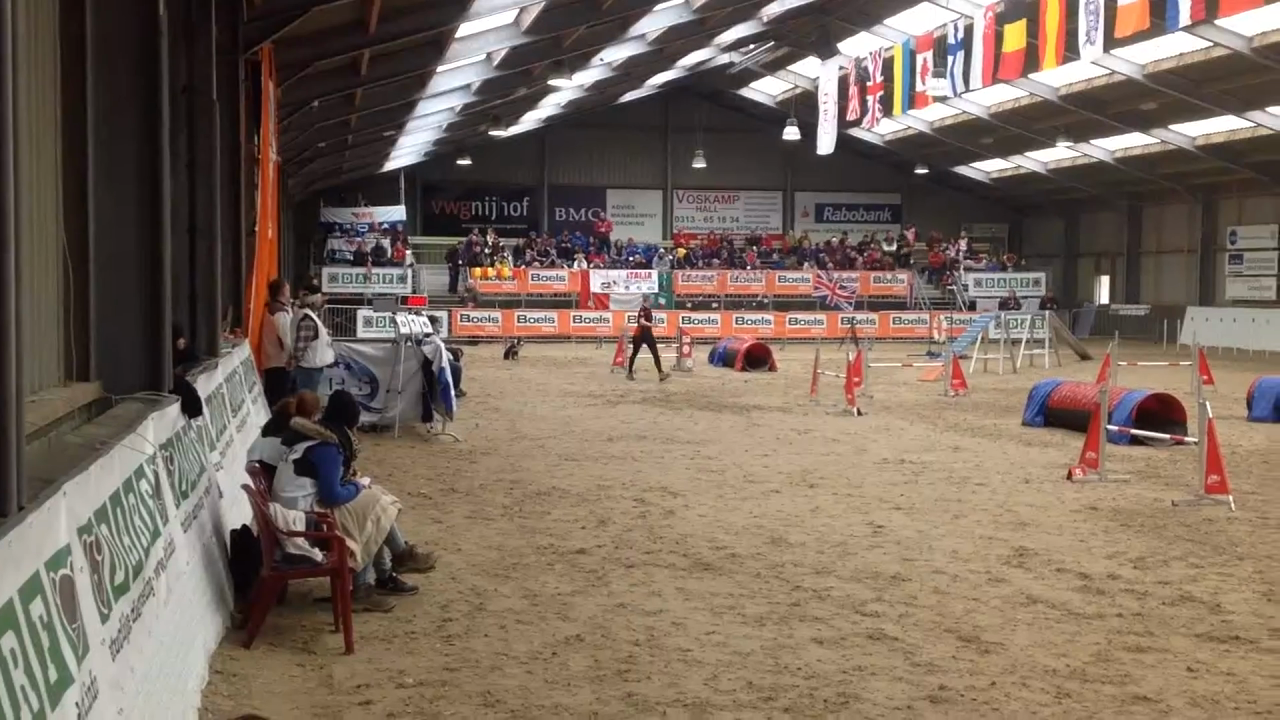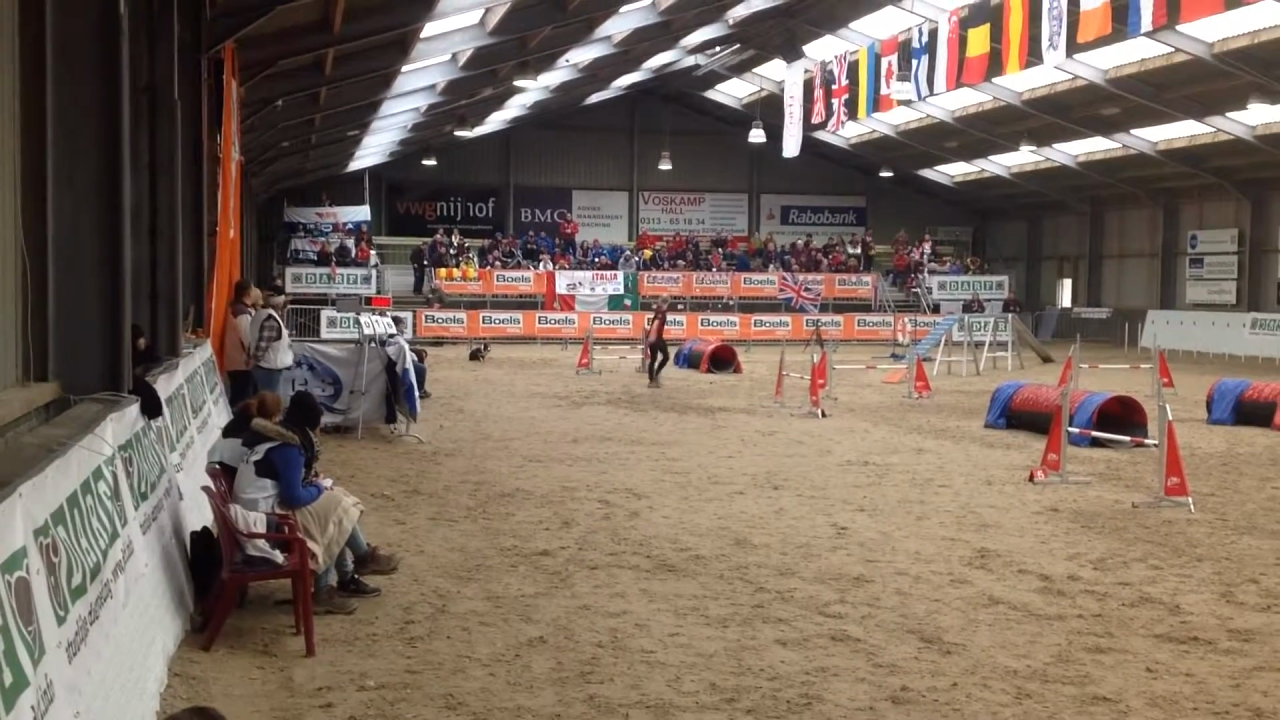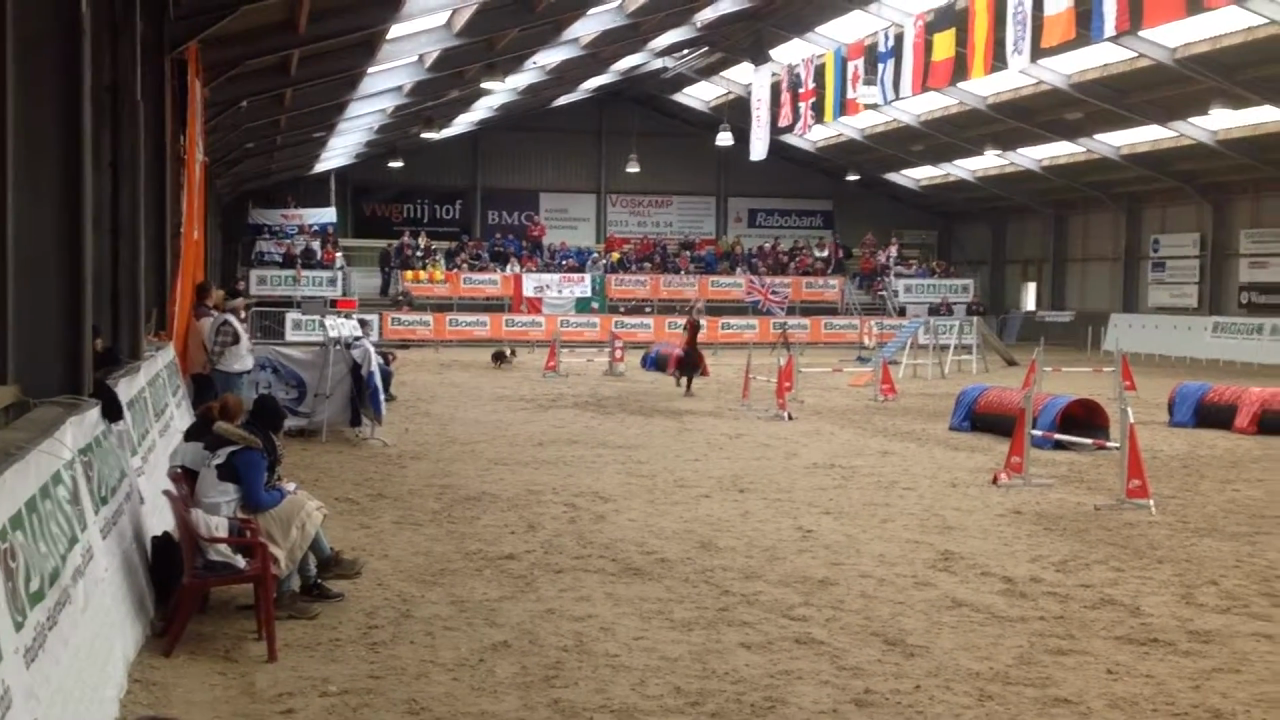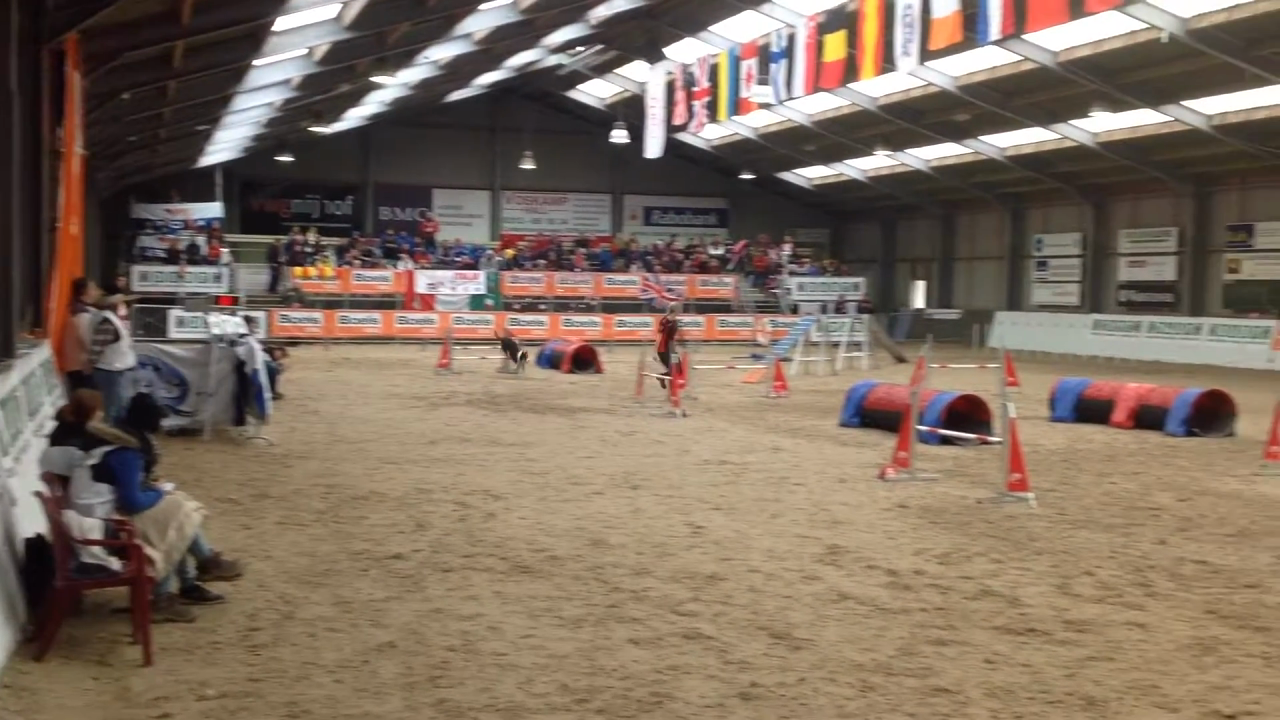
dt=0.7s
person 1, frame 1
left shoulder: (317, 434)
right shoulder: (327, 447)
right elbow: (333, 496)
left wrist: (351, 482)
right wrist: (357, 486)
left hip: (301, 503)
right hip: (306, 512)
left knee: (371, 509)
right knee: (377, 509)
left ankle: (384, 578)
right ankle: (401, 556)
person 1, frame 2
left shoulder: (279, 435)
right shoulder: (289, 448)
right elbow: (294, 498)
left wrist: (313, 484)
right wrist: (319, 488)
left hip: (262, 505)
right hip: (267, 515)
left knee: (335, 513)
right knee: (339, 510)
left ankle: (345, 580)
right ankle: (364, 558)
person 1, frame 3
left shoulder: (239, 438)
right shoulder: (250, 452)
right elbow: (256, 501)
left wrist: (276, 487)
right wrist: (282, 493)
left hip: (225, 510)
right hip: (230, 518)
left knee: (296, 509)
right knee: (302, 514)
left ankle: (308, 584)
right ankle: (327, 562)
person 1, frame 4
left shoulder: (109, 437)
right shoulder: (127, 452)
right elbow: (134, 502)
left wrist: (155, 489)
right wrist: (161, 494)
left hip: (100, 515)
left knee: (179, 514)
right knee: (182, 514)
left ankle: (187, 586)
